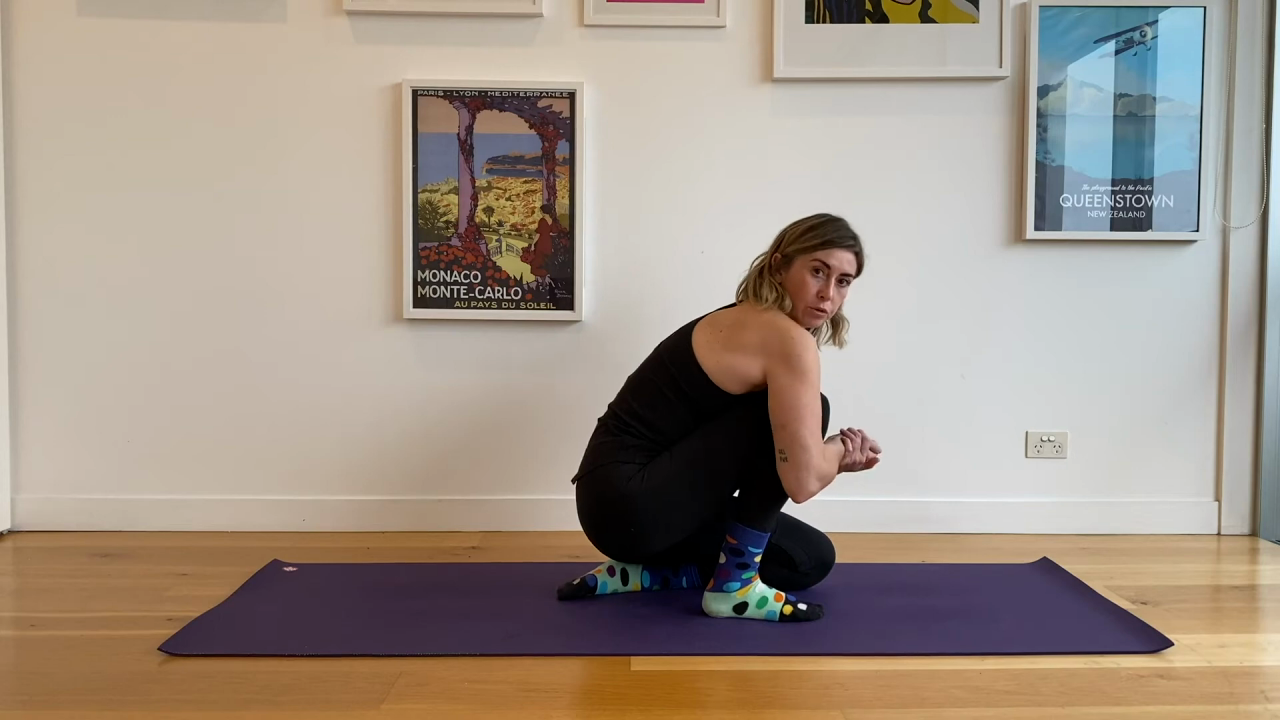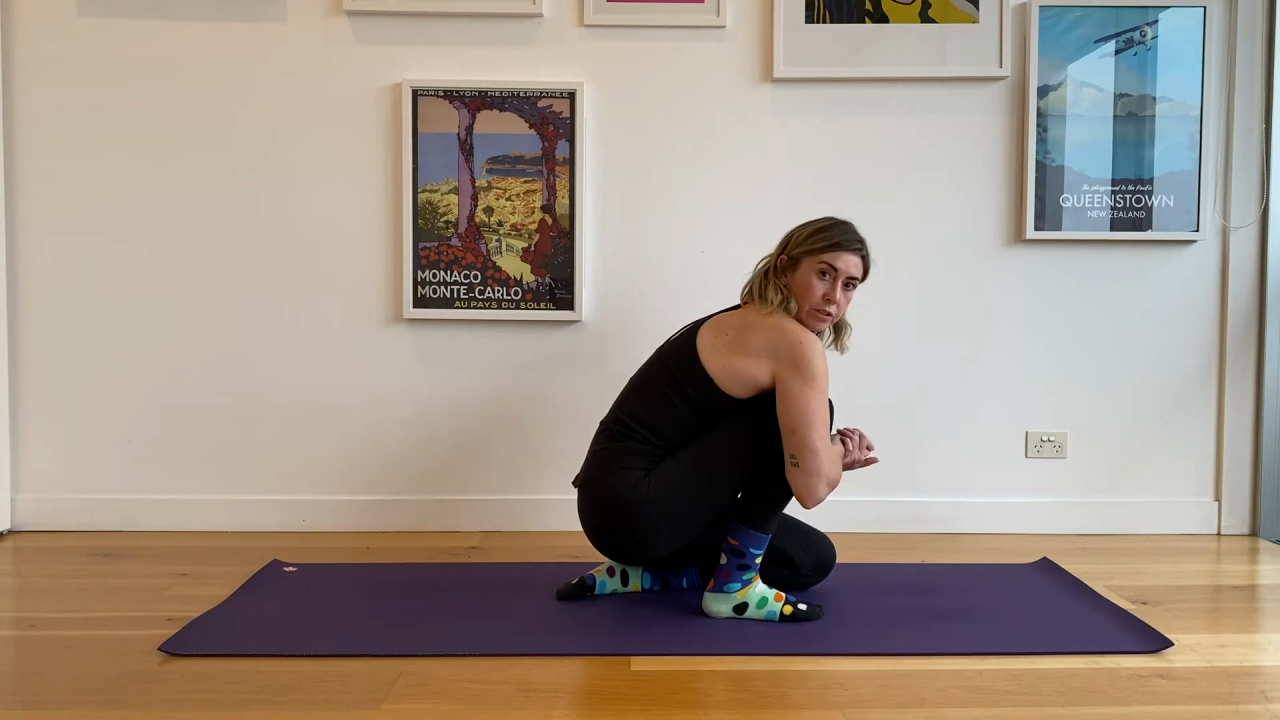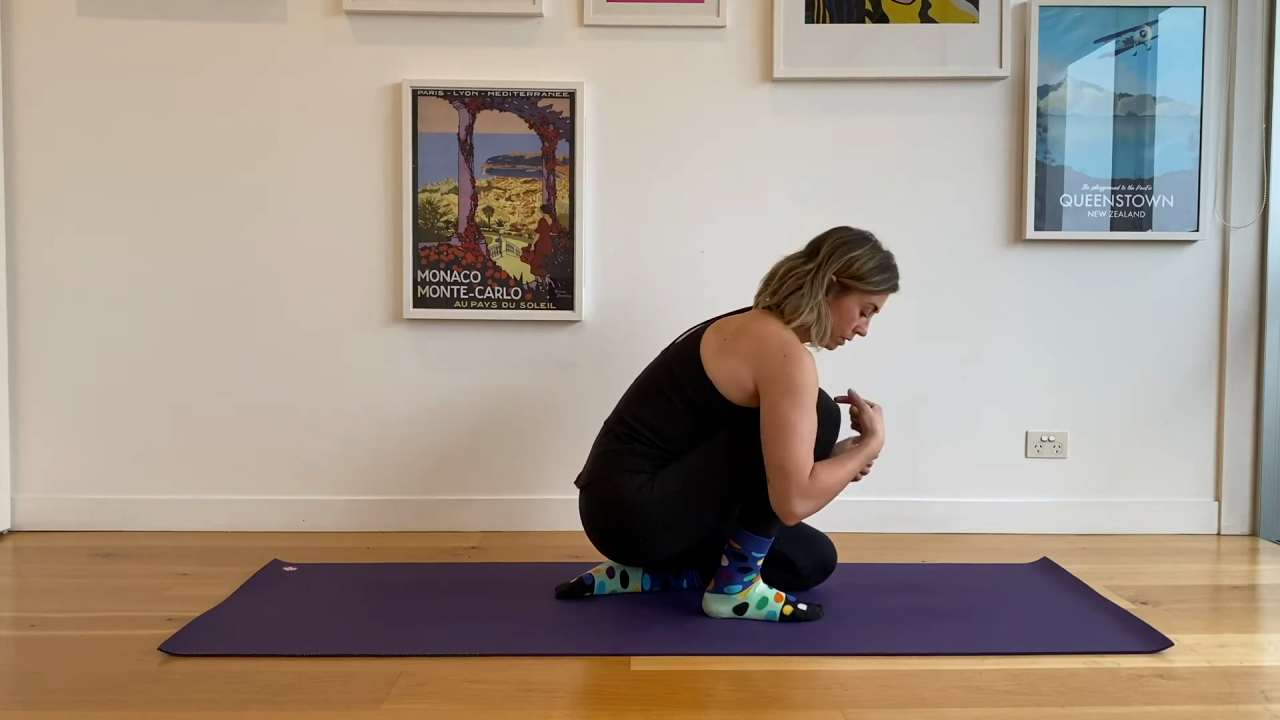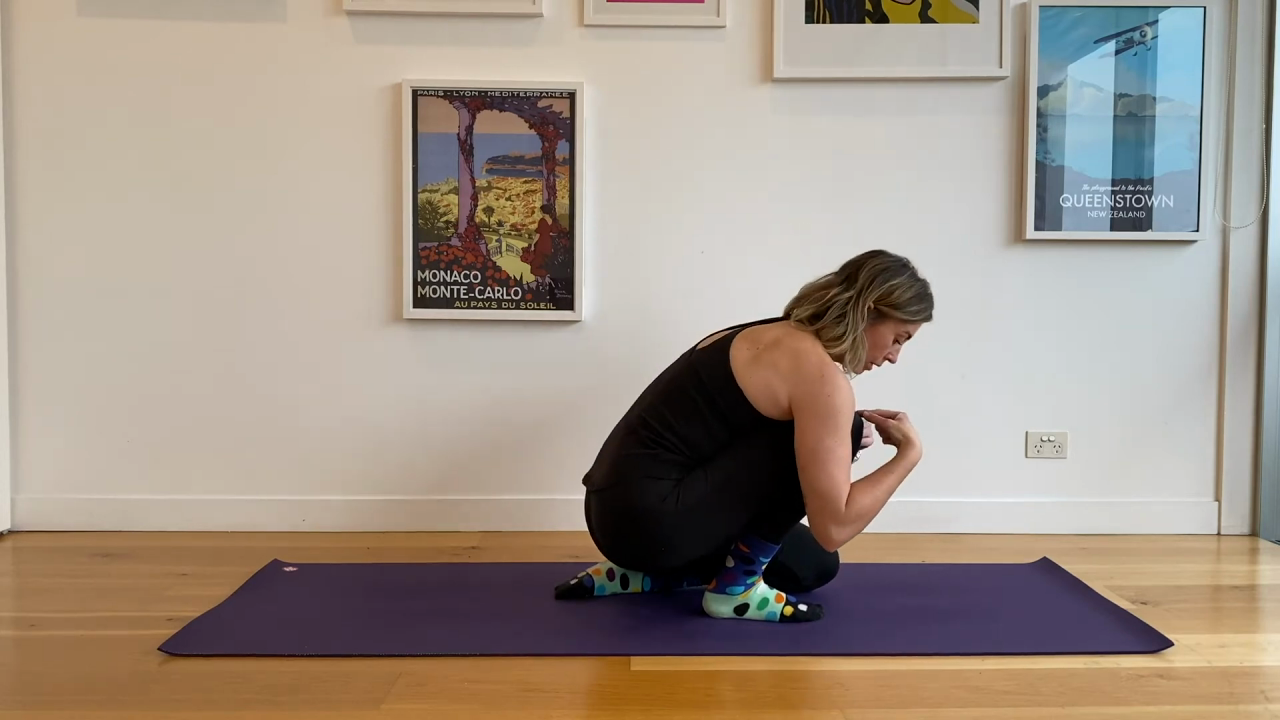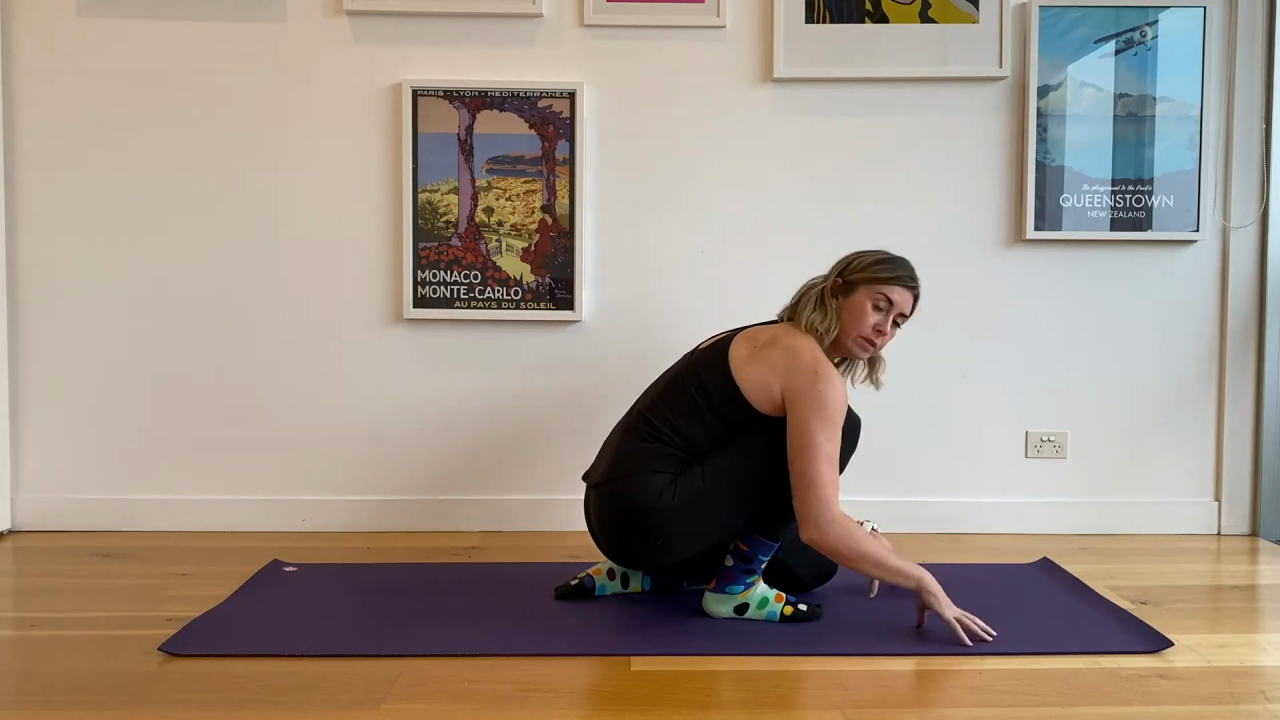
dt=1s
person 1, frame 1
left shoulder: (750, 324)
right shoulder: (788, 340)
left elbow: (788, 456)
right elbow: (802, 481)
left wrist: (836, 457)
right wrist: (837, 449)
left hip: (640, 497)
right hip: (629, 500)
left knee: (811, 559)
right knee: (804, 412)
left ankle: (638, 575)
right ankle: (734, 586)
person 1, frame 2
left shoulder: (751, 324)
right shoulder: (795, 343)
right elbow: (811, 487)
left wrist: (834, 451)
right wrist: (839, 448)
left hip: (635, 498)
right hip: (632, 506)
left knee: (811, 560)
right knee: (793, 417)
left ankle: (637, 576)
right ankle: (734, 587)
person 1, frame 3
left shoulder: (755, 328)
right shoulder: (785, 353)
left elbow: (775, 461)
right elbow: (793, 501)
left wrist: (837, 458)
right wrist: (872, 443)
left hip: (627, 501)
right hip: (634, 510)
left knee: (813, 560)
right knee: (818, 414)
left ankle: (638, 576)
right ankle: (735, 586)
person 1, frame 4
left shoulder: (773, 338)
right shoulder: (820, 375)
right elbow: (833, 526)
left wrist: (840, 440)
right wrist: (910, 453)
right hip: (648, 517)
left knee: (813, 566)
left ankle: (637, 576)
right ankle: (736, 587)
person 1, frame 5
left shoulder: (778, 343)
right shoulder: (813, 369)
left elbow: (803, 502)
right elbow: (819, 525)
left wrist: (875, 545)
right wrist: (922, 582)
left hip: (626, 504)
right hip: (646, 513)
left knee: (811, 566)
right knee: (836, 432)
left ankle: (637, 576)
right ankle: (736, 587)
